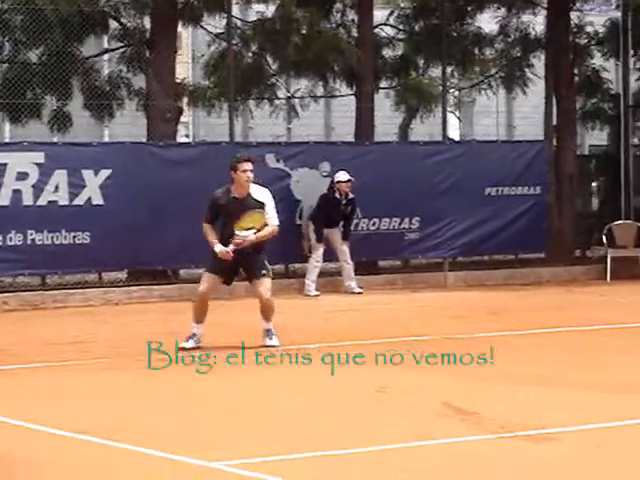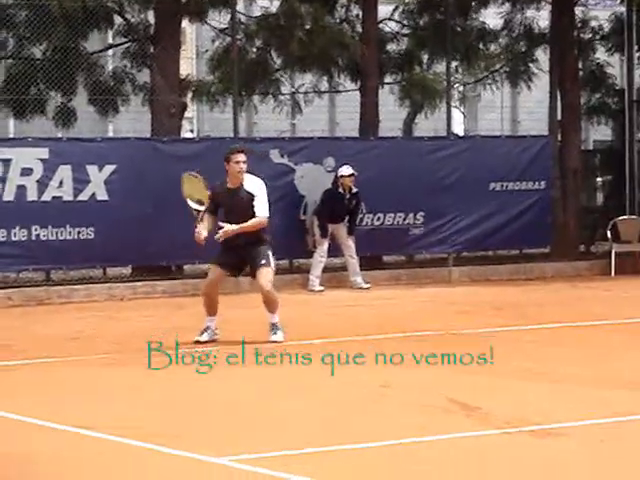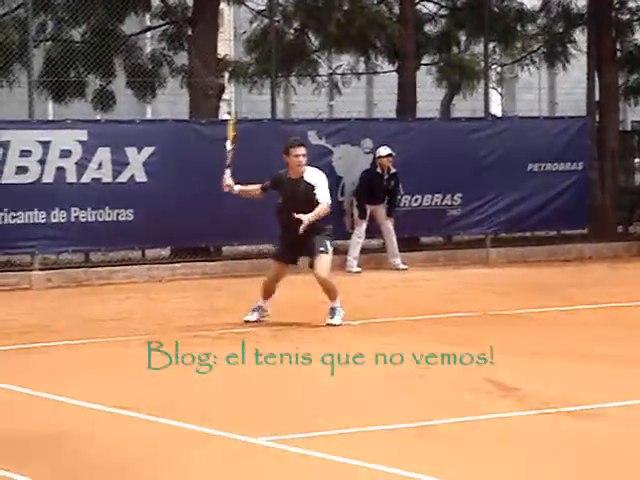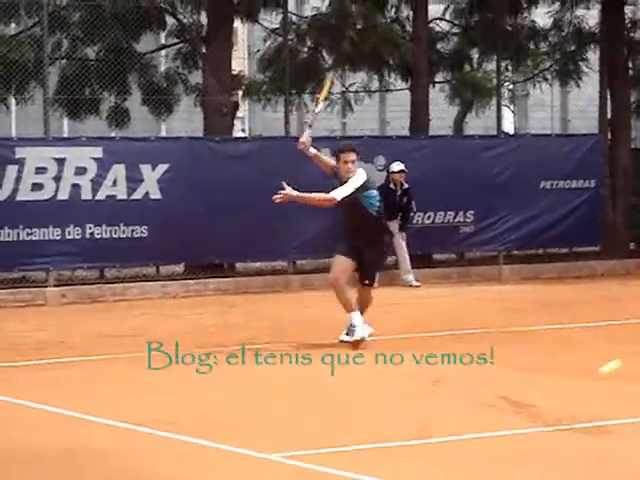
dt=0.3s
person 1, frame 1
left shoulder: (262, 194)
right shoulder: (218, 197)
left elbow: (273, 227)
right elbow: (208, 224)
left wrist: (253, 237)
right wrist: (217, 246)
left hip: (253, 252)
right hip: (225, 252)
left knee: (266, 296)
right knee: (202, 292)
left ankle: (269, 330)
right ankle: (196, 333)
person 1, frame 2
left shoulder: (256, 185)
right shoulder: (218, 189)
left elbow: (262, 220)
right elbow: (210, 213)
left wrist: (236, 228)
right wrist: (203, 230)
left hip: (257, 243)
right hip: (231, 245)
left knee: (266, 286)
right knee: (209, 286)
left ankle: (275, 325)
right ankle: (211, 327)
person 1, frame 3
left shoulder: (316, 176)
right shoulder: (280, 178)
left elbow: (325, 206)
right elbow: (259, 190)
left wrist: (309, 217)
right wrist: (236, 188)
left hip: (316, 232)
right hip: (290, 235)
left knee: (322, 275)
right knee: (271, 279)
left ankle: (336, 308)
right ankle: (261, 307)
person 1, frame 4
left shoulder: (361, 177)
right shoulder: (341, 175)
left elbow: (331, 199)
right elbow: (330, 167)
left wrist: (296, 196)
right wrist: (310, 151)
left hip: (374, 242)
right hip: (352, 239)
left knee: (364, 292)
right knee: (336, 279)
left ankle: (358, 322)
right ankle: (358, 324)
person 2, frame 1
left shoulder: (351, 200)
right shoulder: (326, 198)
left elbow: (348, 220)
right elbow: (318, 219)
left wrist: (345, 237)
right wrist: (319, 239)
left hip: (334, 228)
right hip: (317, 227)
left knee: (345, 253)
right knee: (317, 255)
left ankle: (351, 286)
right ankle: (309, 288)
person 2, frame 2
left shoulder: (355, 194)
right shoulder: (330, 193)
left elbow: (354, 214)
right elbow: (323, 214)
left wrist: (351, 232)
right wrist: (324, 234)
left hip: (340, 223)
right hip: (323, 222)
left knee: (350, 249)
right knee: (322, 250)
left ankle: (357, 281)
right ankle: (313, 283)
person 2, frame 3
left shoulder: (393, 175)
right shoulder: (368, 174)
left elbow: (393, 194)
right elbow: (360, 194)
left wrist: (390, 212)
right wrist: (362, 213)
left hip: (380, 204)
right hip: (364, 204)
left knee: (389, 231)
right knee: (359, 232)
left ankle: (396, 262)
right ankle: (351, 264)
person 2, frame 4
left shoulder: (406, 190)
right shoulder: (383, 189)
left elbow: (407, 210)
left wrist: (403, 227)
left hip: (394, 220)
left knee: (402, 247)
left ankle: (409, 279)
